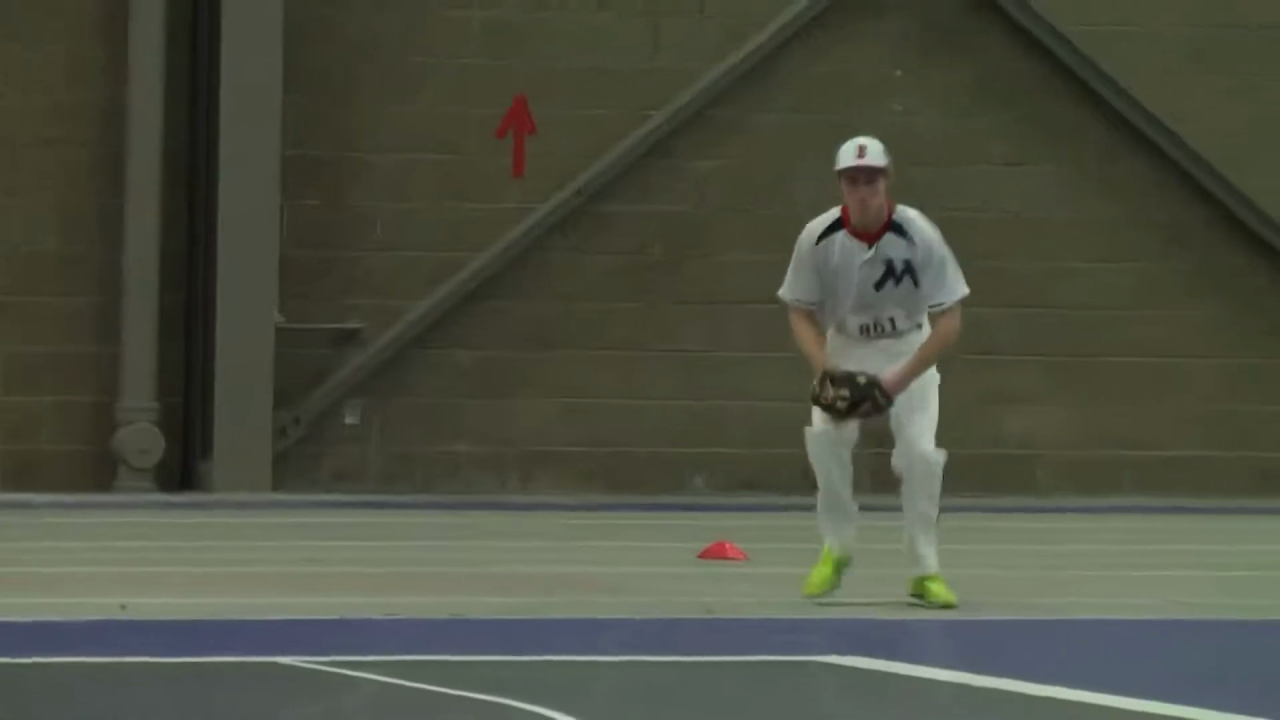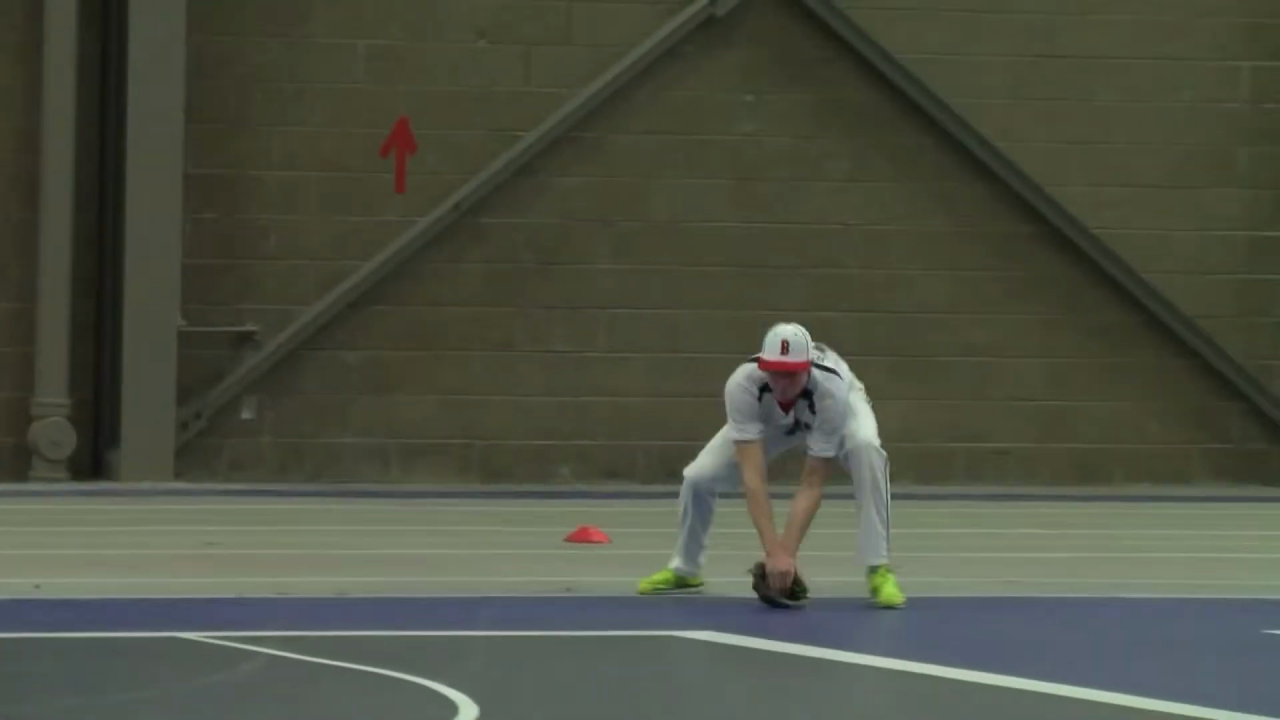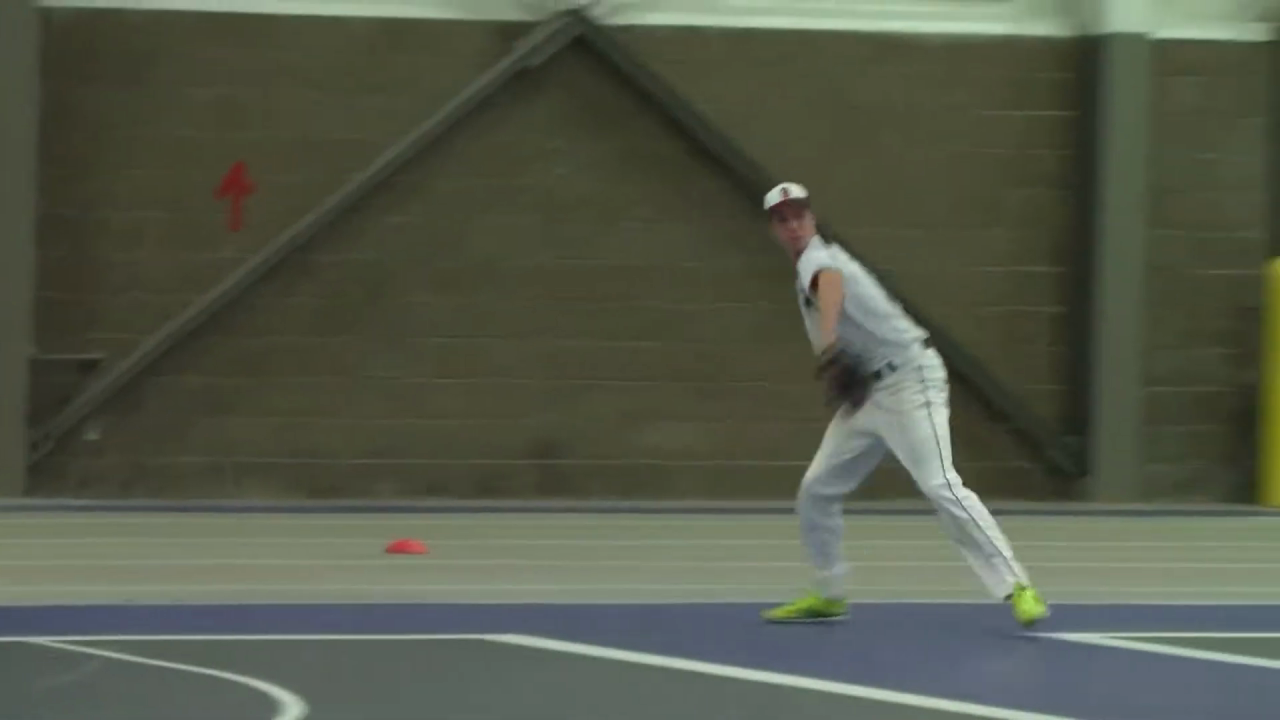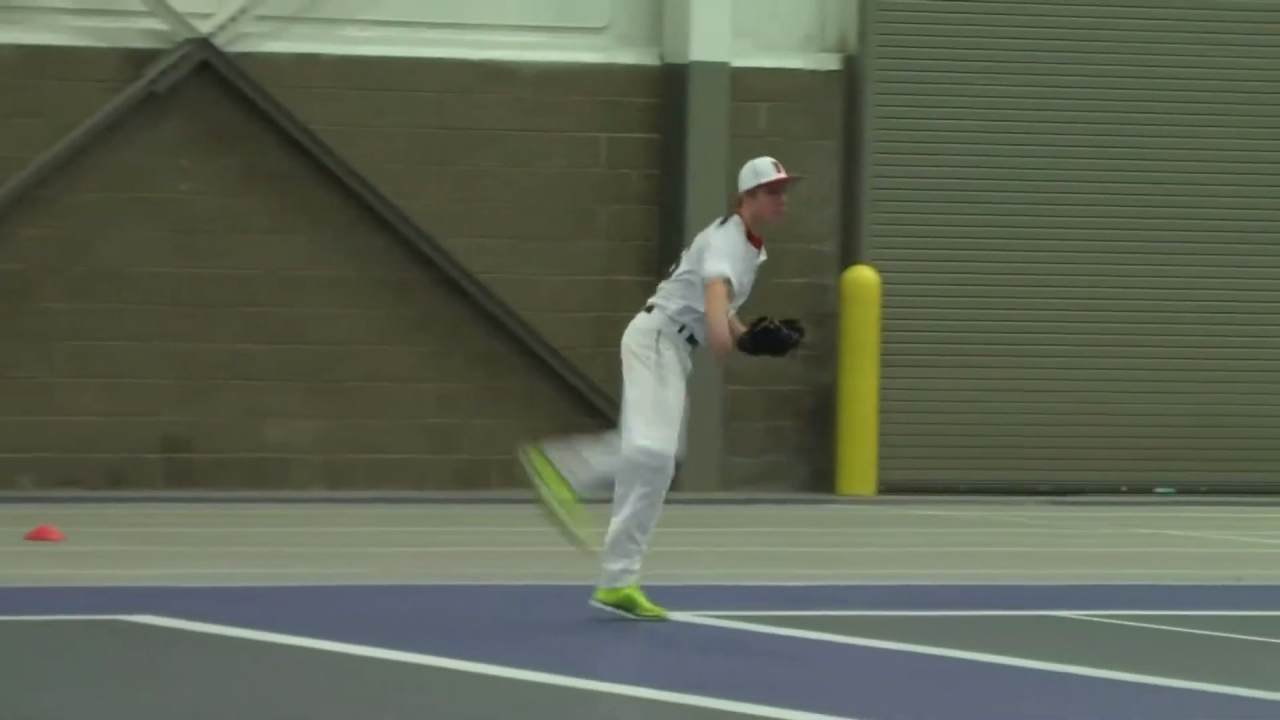
dt=0.7s
person 1, frame 1
left shoulder: (919, 234)
right shoulder: (816, 238)
left elbow: (950, 321)
right elbow: (800, 316)
left wrist: (900, 382)
right wrist: (828, 375)
left hip: (912, 350)
right hip: (846, 347)
left knee: (919, 455)
right knee: (825, 433)
right ankle: (836, 543)
person 1, frame 2
left shoulder: (833, 391)
right shoulder: (745, 382)
left elbow: (811, 484)
right elbow: (752, 473)
left wrist: (788, 552)
right wrist: (772, 549)
left hip: (833, 408)
right hip: (768, 422)
left knee: (865, 449)
right knee: (698, 478)
left ankle: (878, 571)
right ankle: (685, 570)
person 1, frame 3
left shoulder: (815, 261)
right shoulder: (811, 267)
left elbow: (832, 286)
left wrist: (827, 343)
left hip: (912, 384)
right hip: (871, 390)
left knee: (940, 488)
right knee: (815, 492)
left ankle: (1016, 588)
right ankle: (825, 594)
person 1, frame 4
left shoulder: (750, 246)
right shoulder: (726, 237)
right elbow: (714, 286)
left wrist: (741, 333)
right wrist: (717, 328)
left hip: (675, 352)
right hip: (655, 338)
left knee: (652, 475)
right knee: (651, 447)
left ankle: (617, 583)
right ankle: (557, 464)
